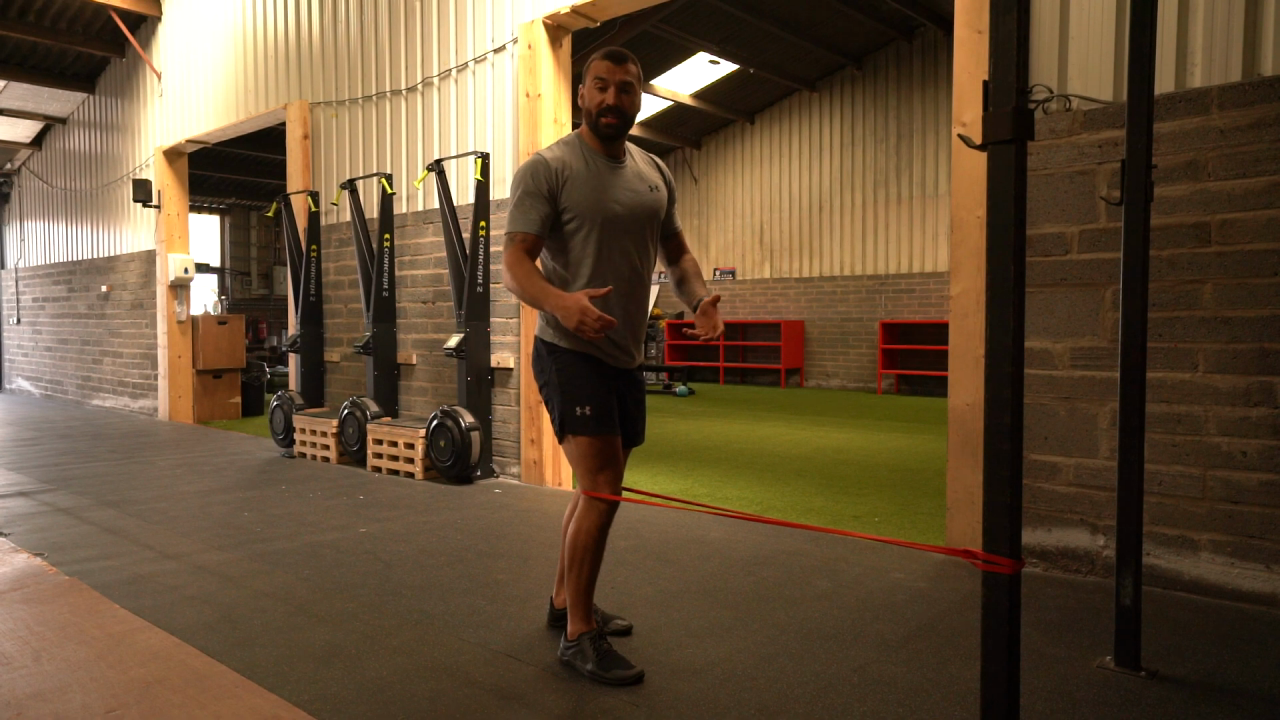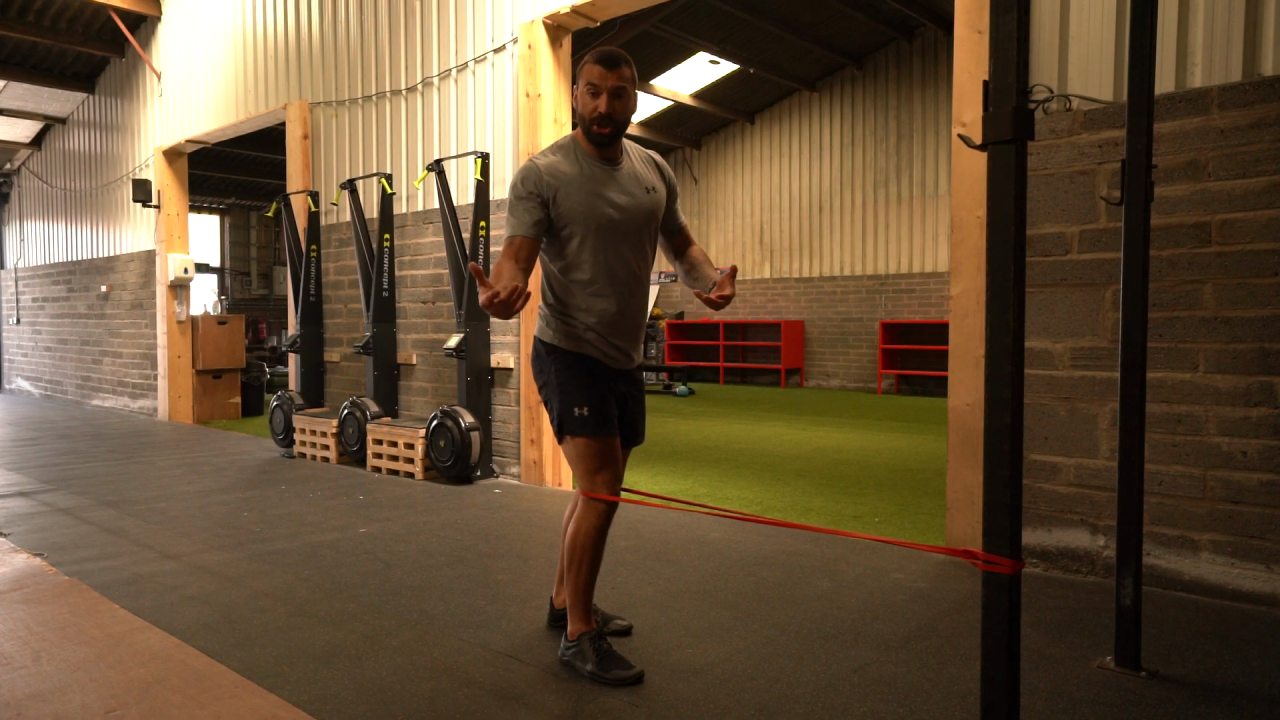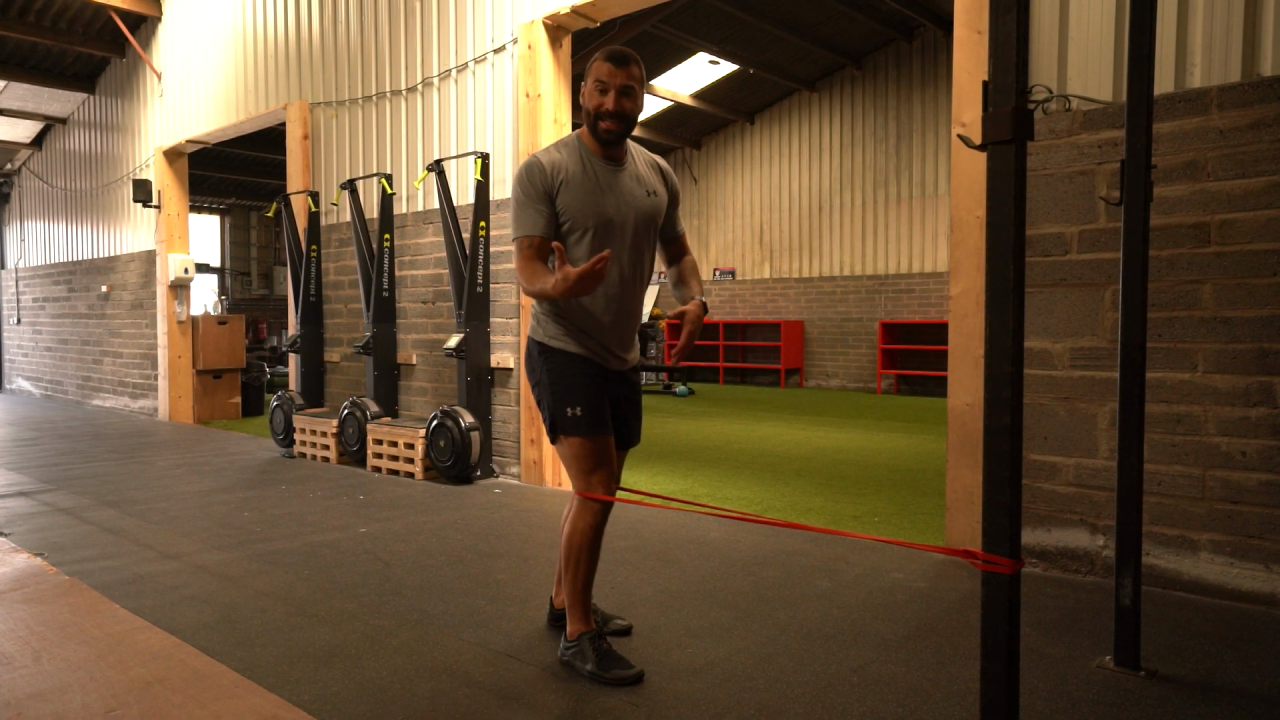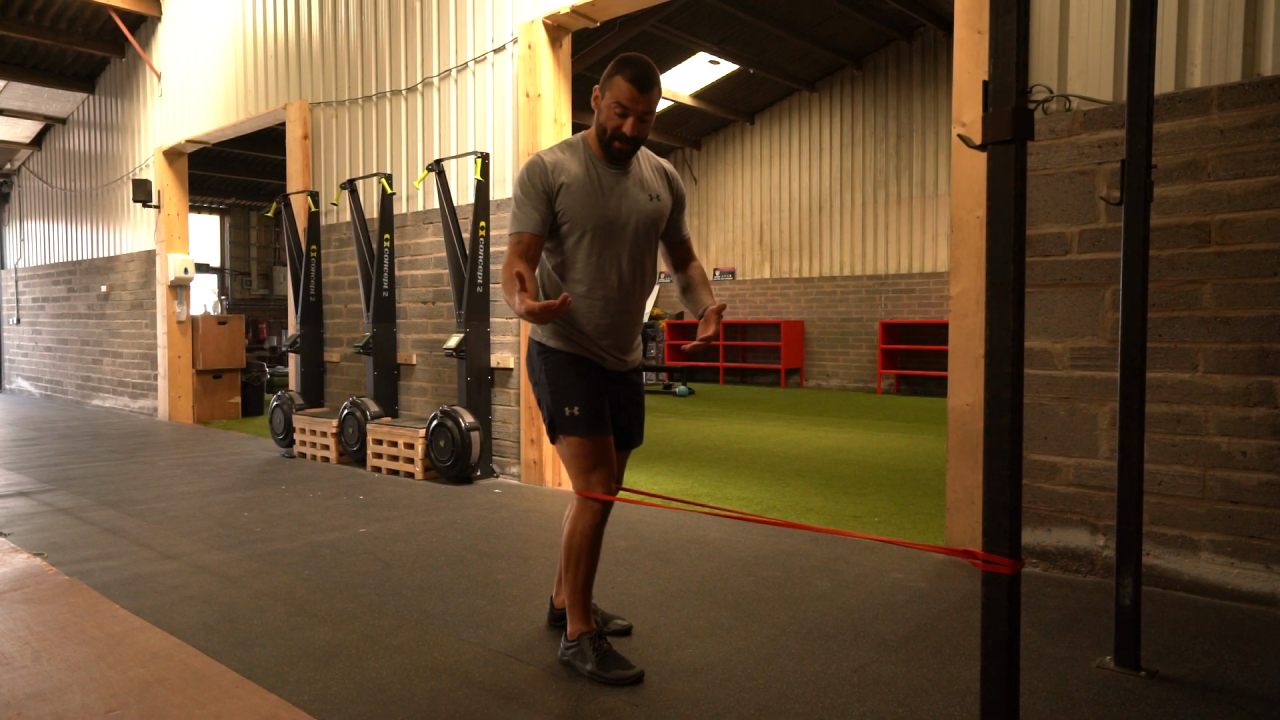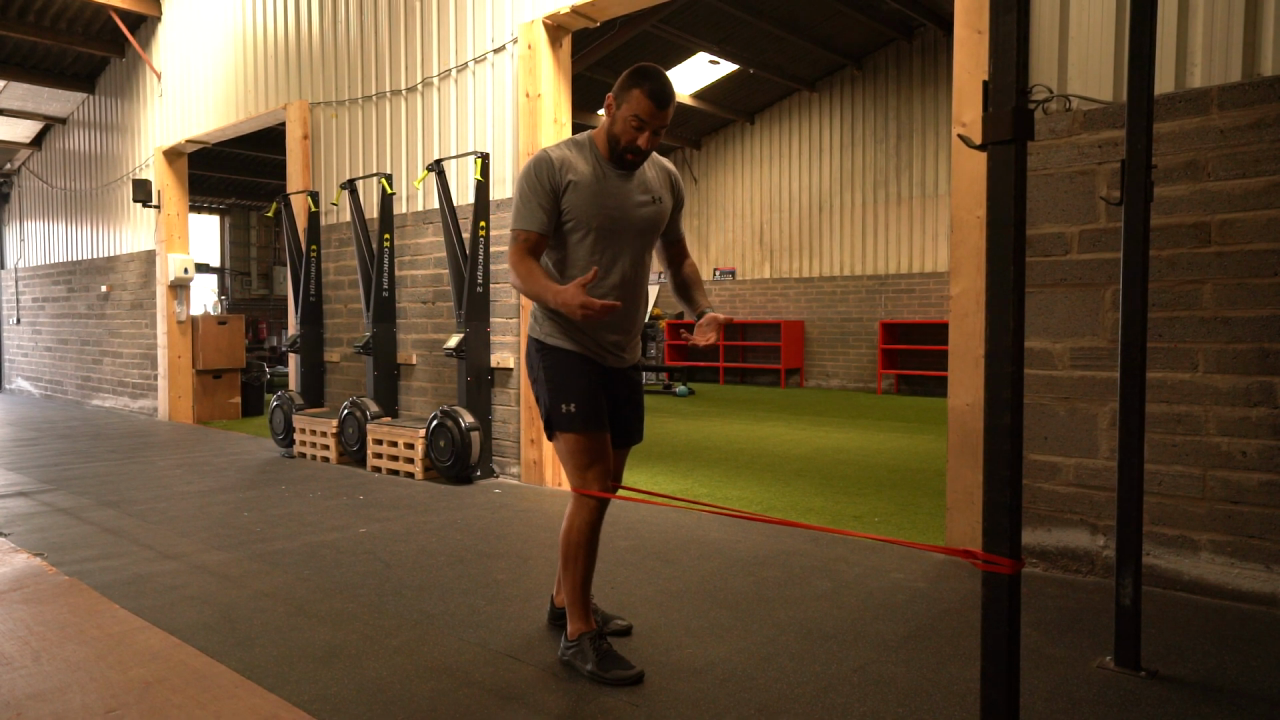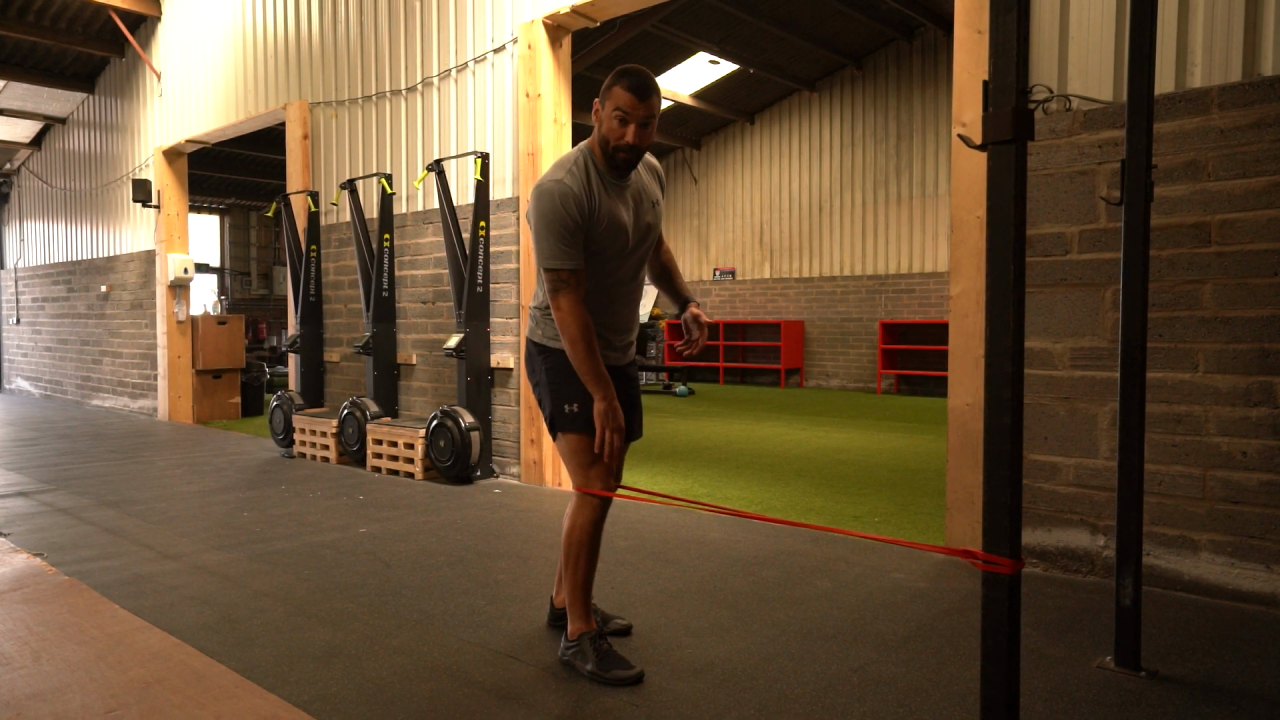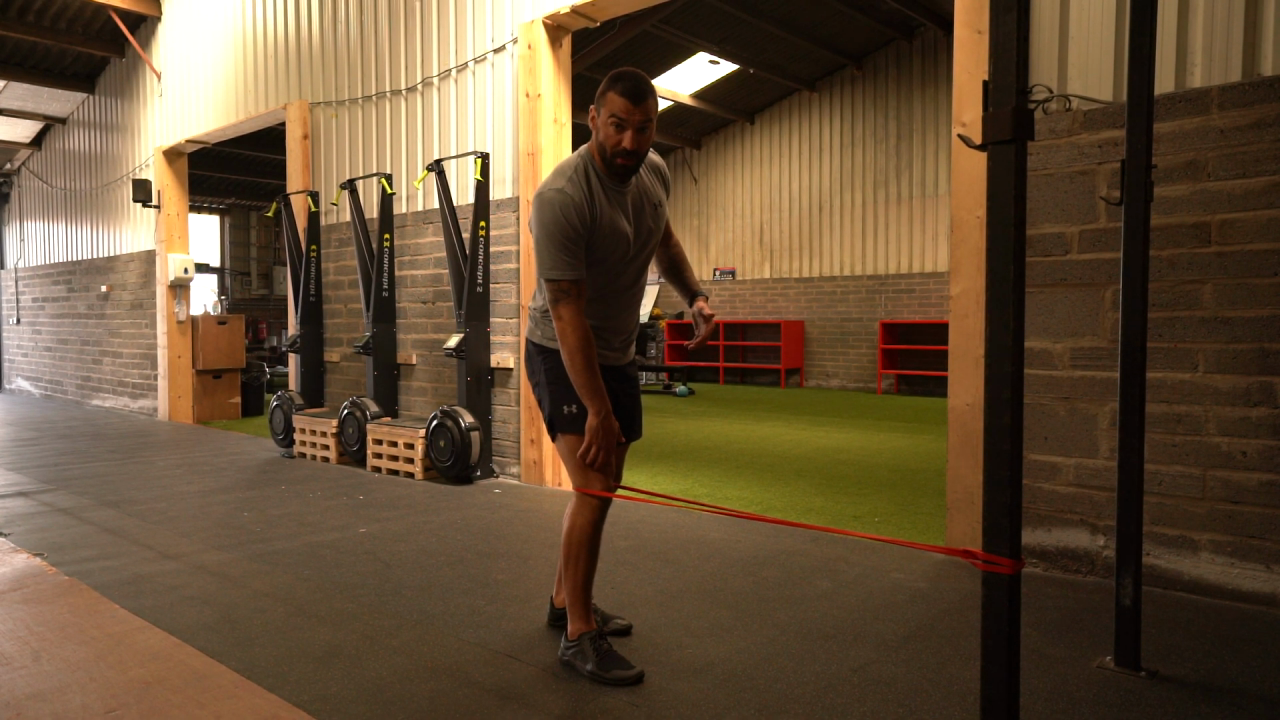
dt=0.7s
person 1, frame 1
left shoulder: (654, 172)
right shoulder: (547, 169)
left elbow: (675, 250)
right elbow: (515, 261)
left wrist: (701, 301)
right wrist: (559, 300)
left hip: (625, 355)
right hip: (571, 353)
left knee: (596, 487)
right knee: (601, 490)
left ankle: (564, 601)
right ankle: (579, 634)
person 1, frame 2
left shoulder: (655, 170)
right shoulder: (542, 174)
left elbow: (680, 242)
right elbow: (516, 257)
left wrist: (712, 280)
right wrist: (499, 292)
left hip: (624, 357)
right hip: (570, 353)
left knee: (597, 487)
right knee: (600, 492)
left ankle: (564, 601)
right ankle: (579, 635)
person 1, frame 3
left shoulder: (657, 174)
right shoulder: (544, 169)
left elbow: (677, 253)
right elbow: (527, 266)
left wrist: (694, 301)
right wrist: (556, 285)
left hip: (621, 357)
right hip: (564, 353)
left knee: (597, 488)
right knee: (595, 492)
left ankle: (564, 601)
right ankle: (578, 635)
person 1, frame 4
left shoulder: (663, 178)
right shoulder: (547, 170)
left elbow: (682, 258)
right elbow: (519, 258)
left wrist: (706, 307)
right wrist: (522, 300)
left hip: (623, 358)
right hip: (565, 354)
left knee: (602, 488)
right knee: (595, 491)
left ankle: (566, 601)
right ankle: (579, 634)
person 1, frame 5
left shoulder: (665, 178)
right shoulder: (552, 167)
left elbow: (677, 256)
right elbow: (520, 258)
left wrist: (703, 310)
right wrist: (559, 295)
left hip: (623, 356)
right hip: (563, 349)
left knee: (604, 485)
right knee: (591, 488)
left ankle: (566, 599)
right ankle: (579, 634)
person 1, frame 6
left shoulder: (649, 173)
right shoulder: (561, 189)
right elbow: (566, 304)
left wrist: (686, 303)
right wrist: (603, 398)
left hip: (617, 352)
right hip: (563, 352)
left knee: (603, 484)
right knee: (595, 486)
left ankle: (565, 601)
right ankle: (579, 635)
person 1, frame 7
left shoulder: (654, 173)
right shoulder: (561, 197)
left elbow: (665, 240)
right elbow: (567, 315)
left wrist: (695, 295)
right wrist: (598, 412)
left hip: (618, 352)
right hip: (561, 353)
left knee: (603, 483)
right knee: (594, 485)
left ankle: (565, 599)
right ankle: (578, 635)
